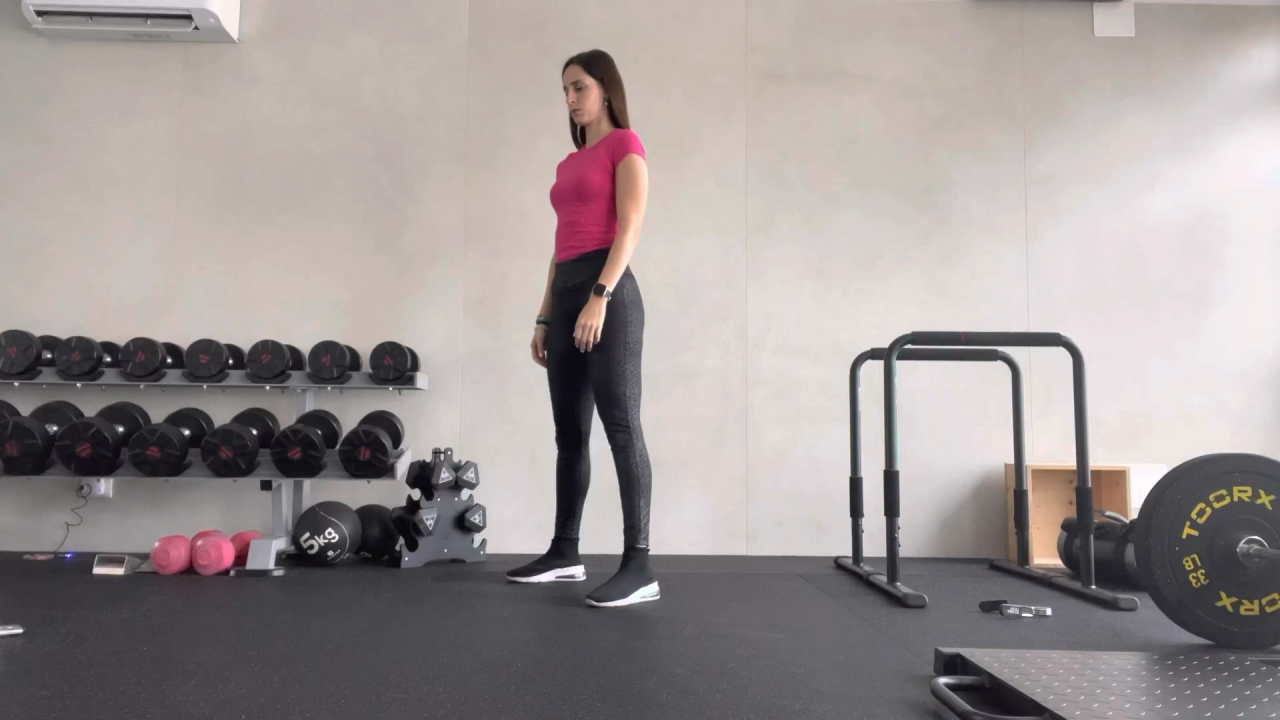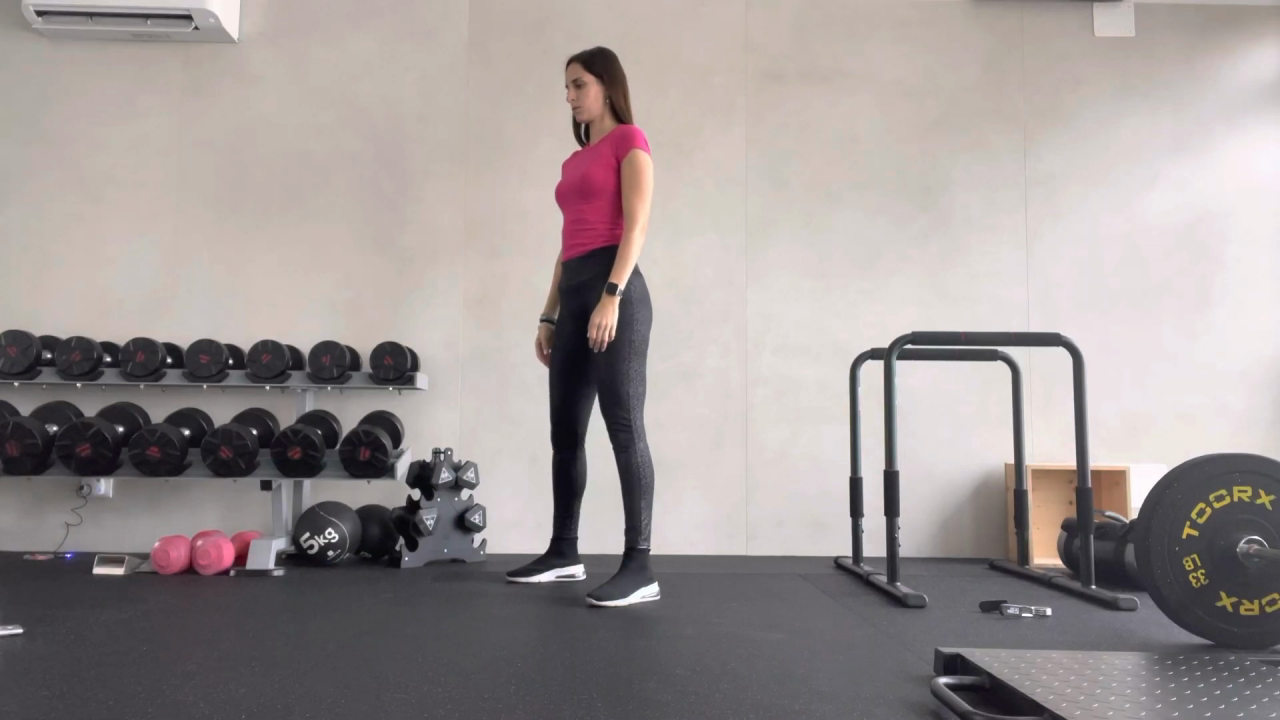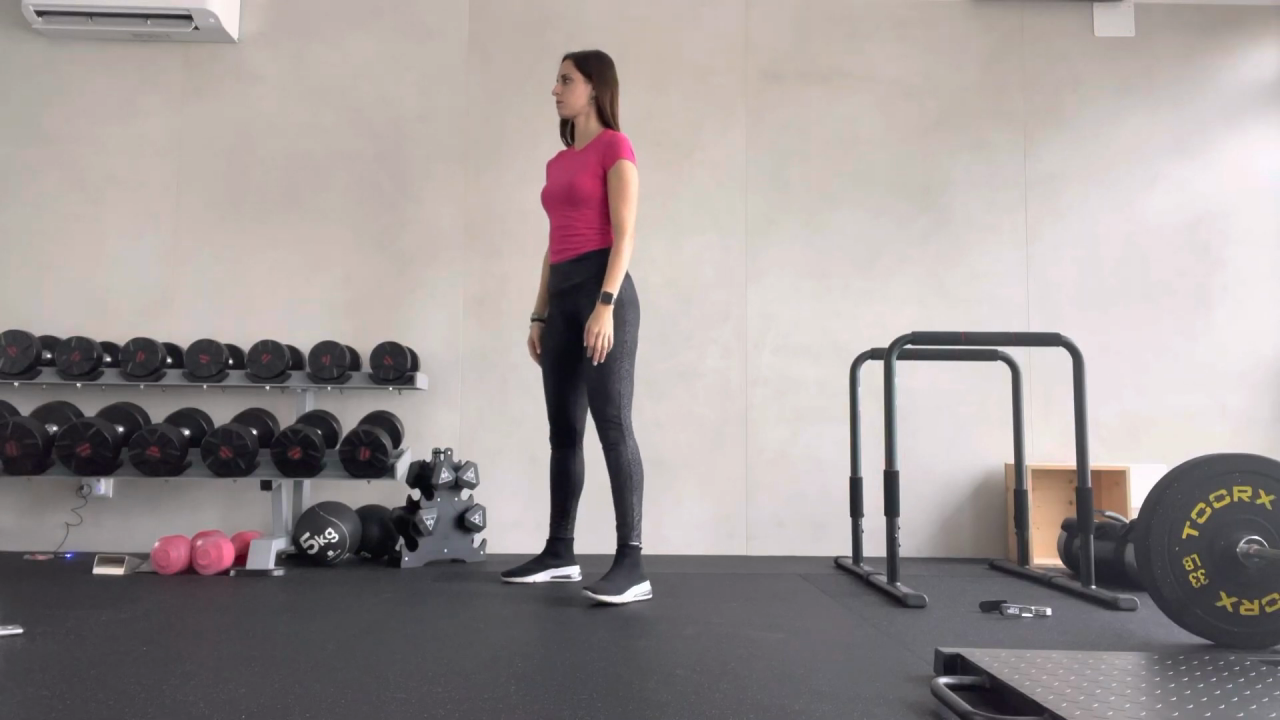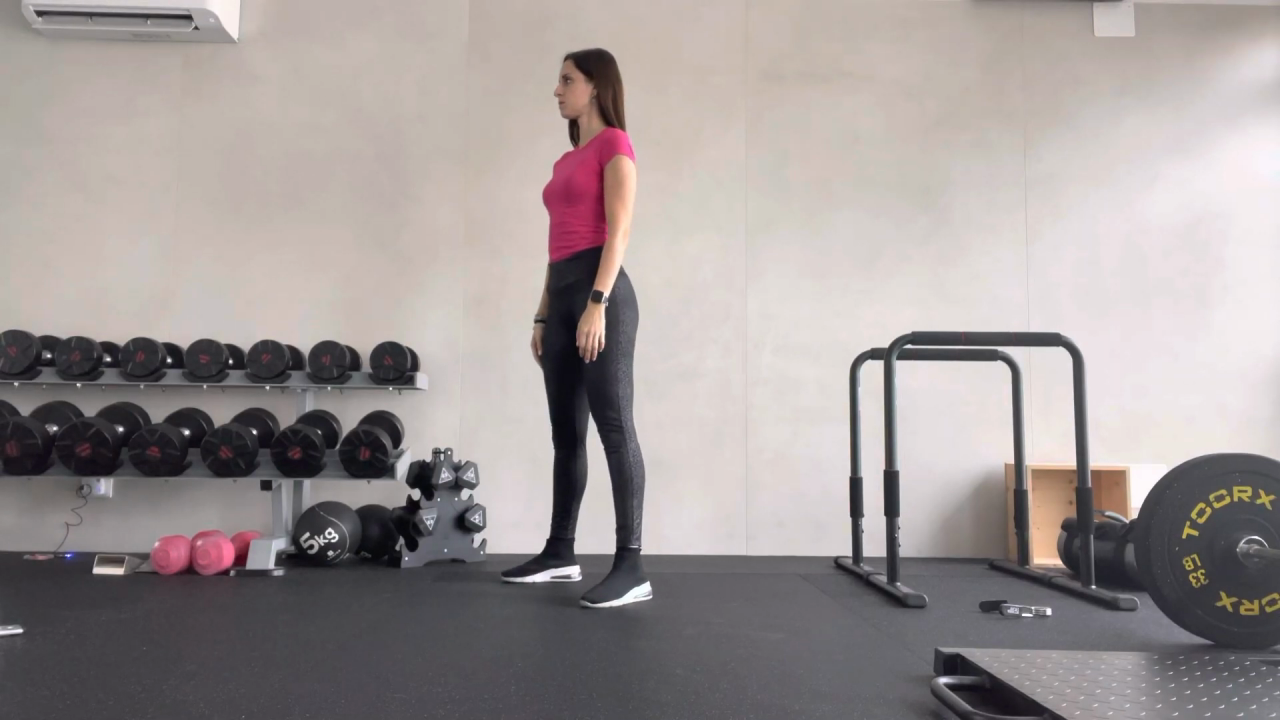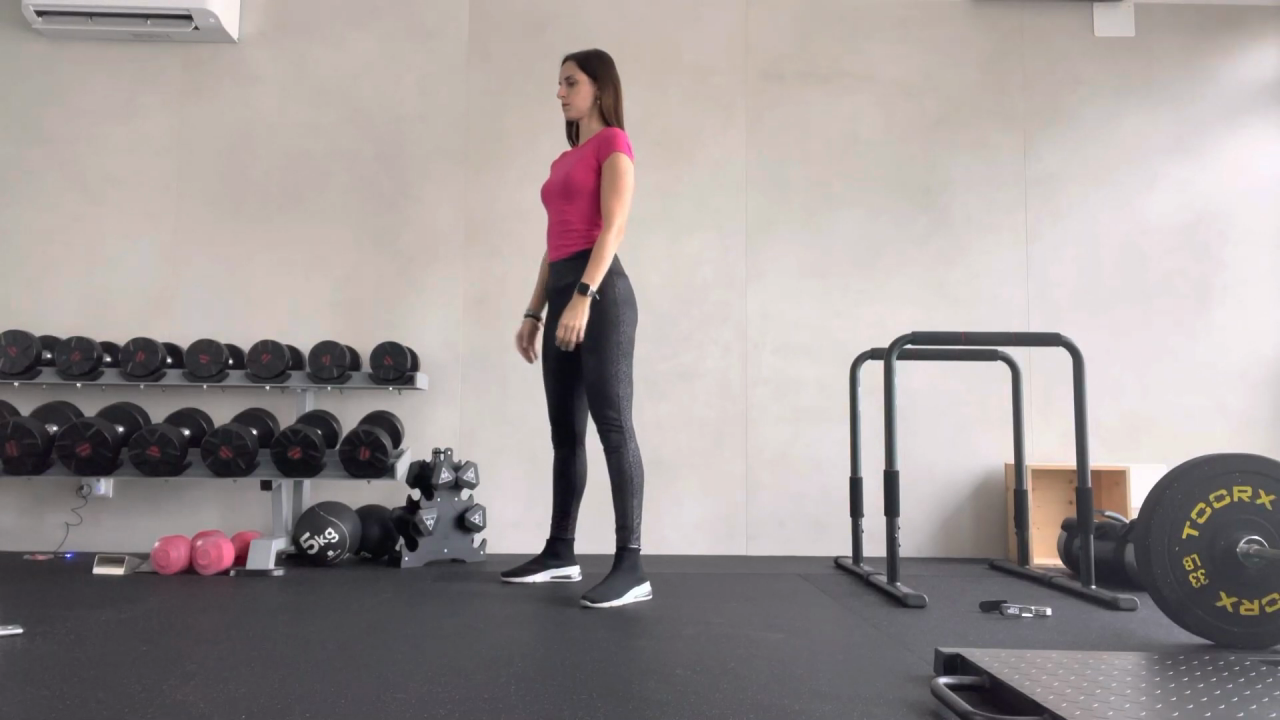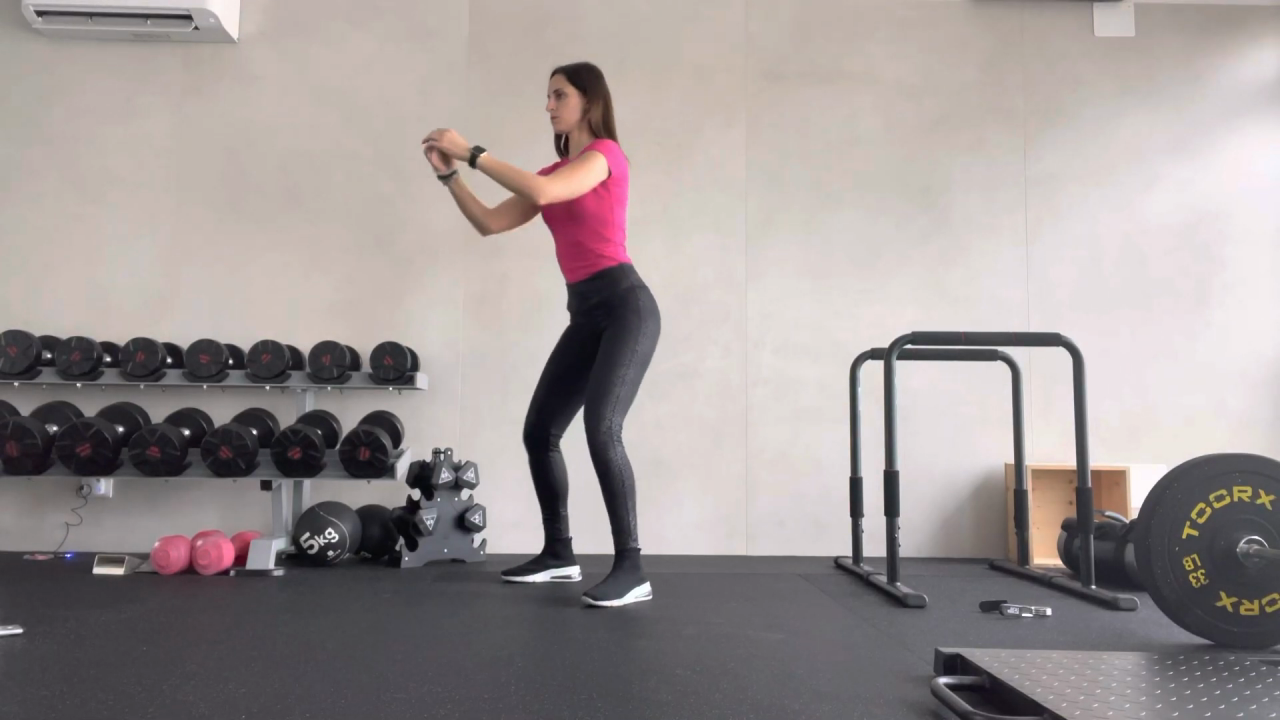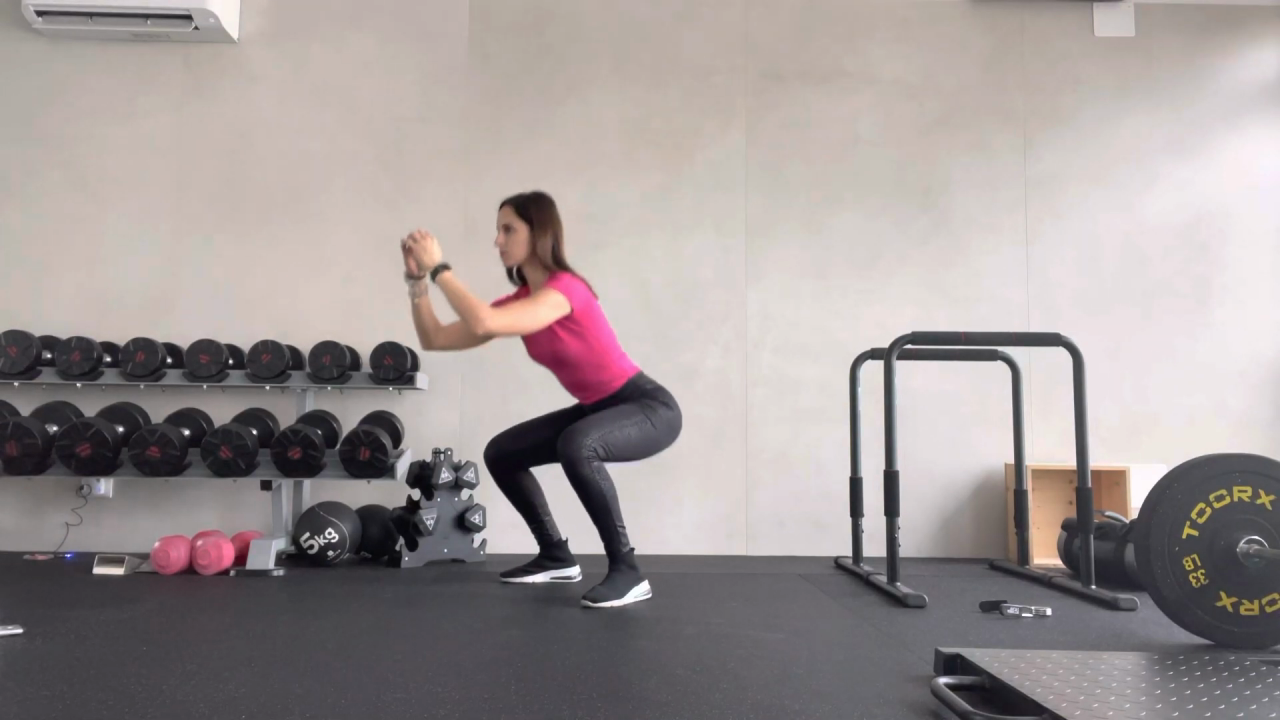
dt=0.5s
person 1, frame 1
left shoulder: (625, 144)
right shoulder: (569, 162)
left elbow: (630, 228)
left wrist: (600, 297)
right wrist: (544, 317)
left hip: (606, 290)
right hip: (567, 294)
left knee: (621, 426)
right knee: (569, 432)
left ankle: (639, 567)
right ankle: (565, 551)
person 1, frame 2
left shoulder: (629, 141)
right shoulder: (575, 161)
left elbow: (636, 224)
left wrist: (611, 297)
right wrist: (548, 316)
left hip: (615, 290)
right hip: (575, 296)
left knee: (623, 428)
right knee: (564, 430)
left ankle: (639, 567)
right ankle: (564, 551)
person 1, frame 3
left shoulder: (614, 147)
right shoulder: (557, 162)
left elbow: (624, 234)
left wrist: (606, 304)
right wrist: (538, 315)
left hip: (601, 290)
right hip: (562, 296)
left knee: (612, 423)
right knee: (563, 430)
left ankle: (631, 562)
right ankle: (560, 551)
person 1, frame 4
left shoulder: (614, 144)
right shoulder: (567, 160)
left elbow: (619, 231)
left wrist: (597, 304)
right wrist: (543, 316)
left hip: (599, 291)
right hip: (564, 295)
left knee: (614, 426)
right knee: (566, 431)
left ankle: (631, 566)
right ankle: (560, 551)
person 1, frame 5
left shoulder: (613, 143)
right shoulder: (563, 160)
left elbow: (612, 228)
left wrist: (582, 297)
right wrist: (533, 312)
left hip: (599, 291)
right hip: (563, 294)
left knee: (612, 425)
right knee: (564, 430)
left ankle: (631, 567)
right ankle: (560, 550)
person 1, frame 6
left shoulder: (604, 153)
right shoulder: (553, 172)
left elbow: (540, 193)
right elbow: (489, 222)
left wrist: (474, 154)
right wrist: (449, 174)
left hip: (626, 307)
right hip: (586, 316)
left knee: (601, 428)
right knee: (540, 430)
left ankle: (631, 569)
right ankle: (559, 553)
person 1, frame 7
left shoulder: (564, 289)
right shoulder: (520, 303)
left elbow: (484, 325)
right elbow: (435, 339)
left wrist: (439, 268)
right wrist: (417, 278)
left hip: (650, 408)
right hip: (599, 406)
left knee: (576, 446)
right knee: (501, 454)
left ankle: (626, 570)
right ankle: (556, 555)
